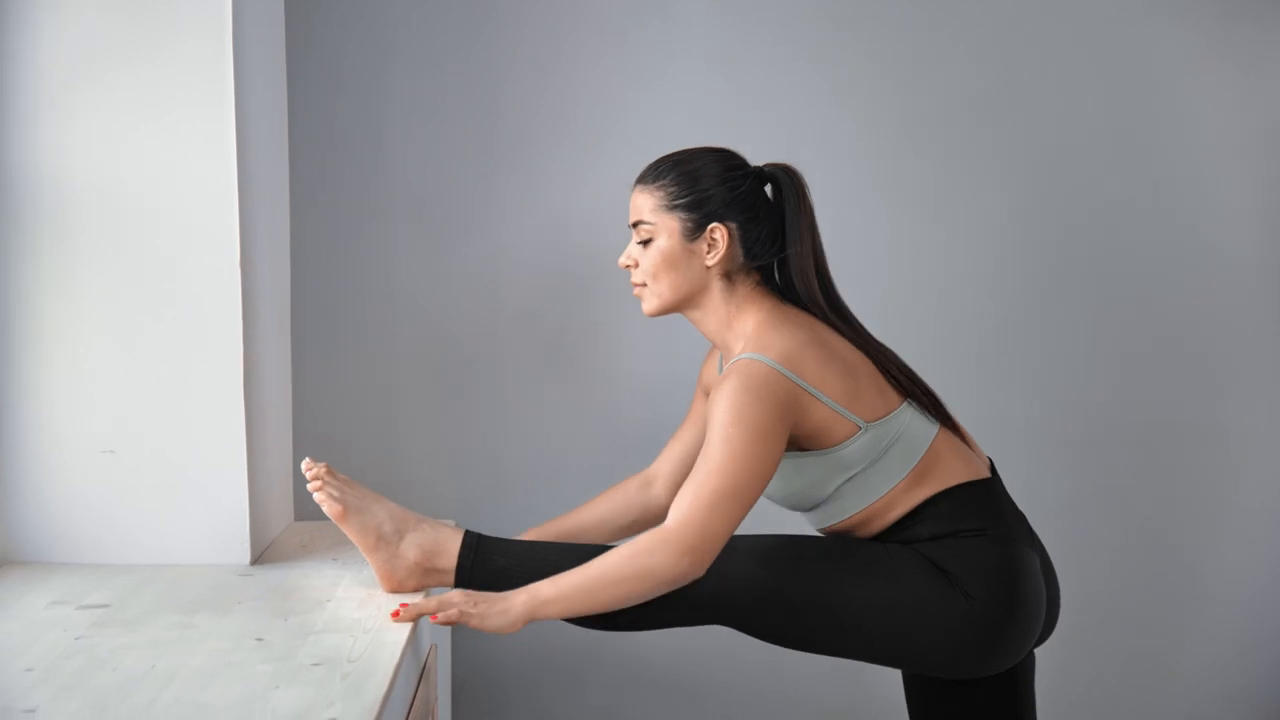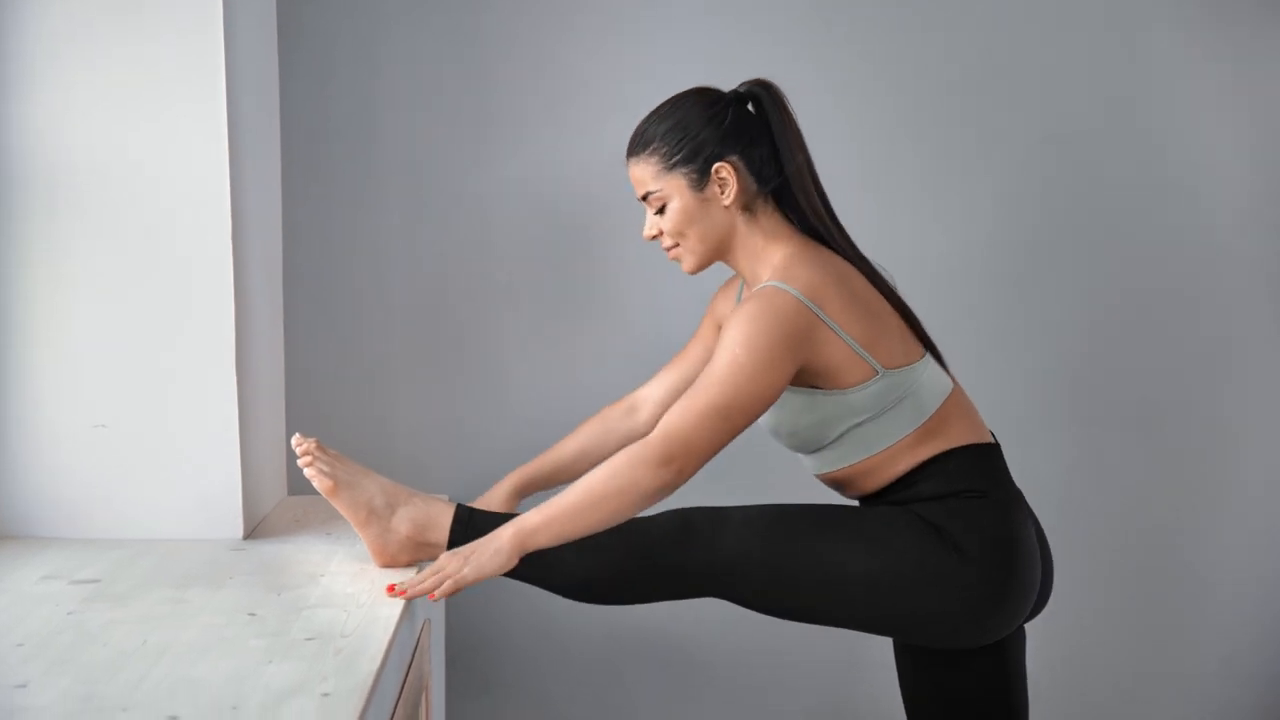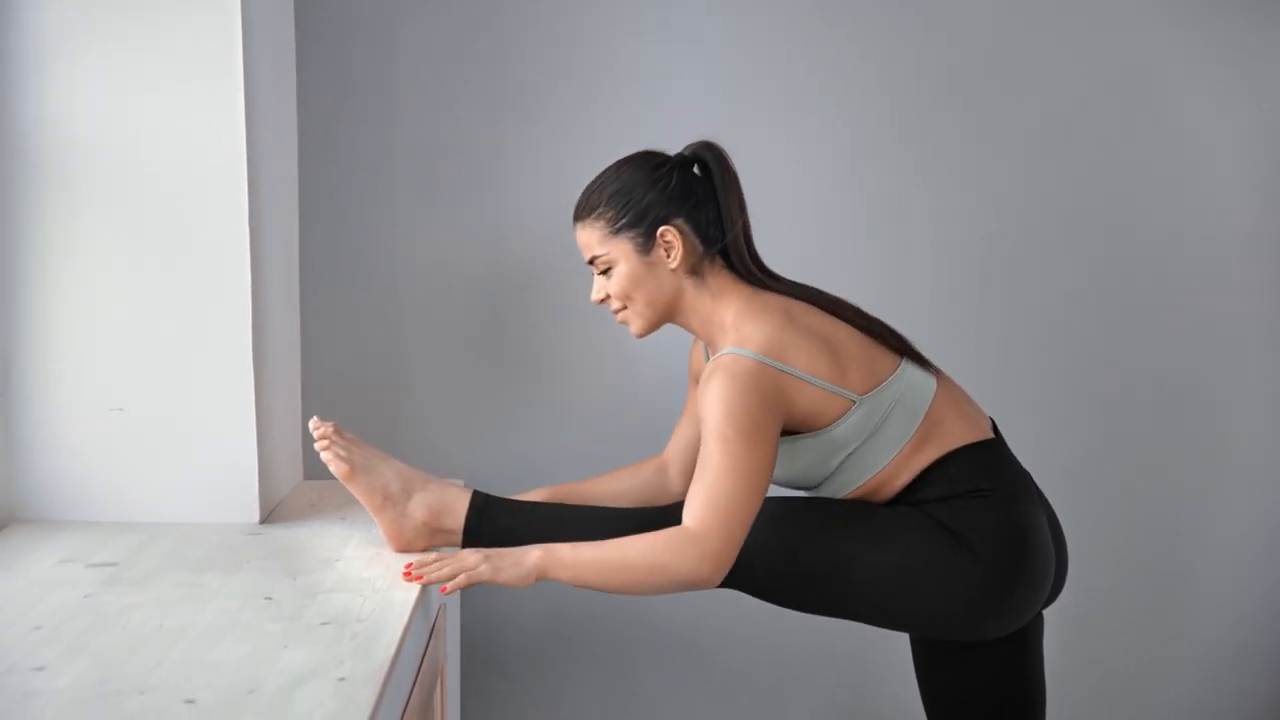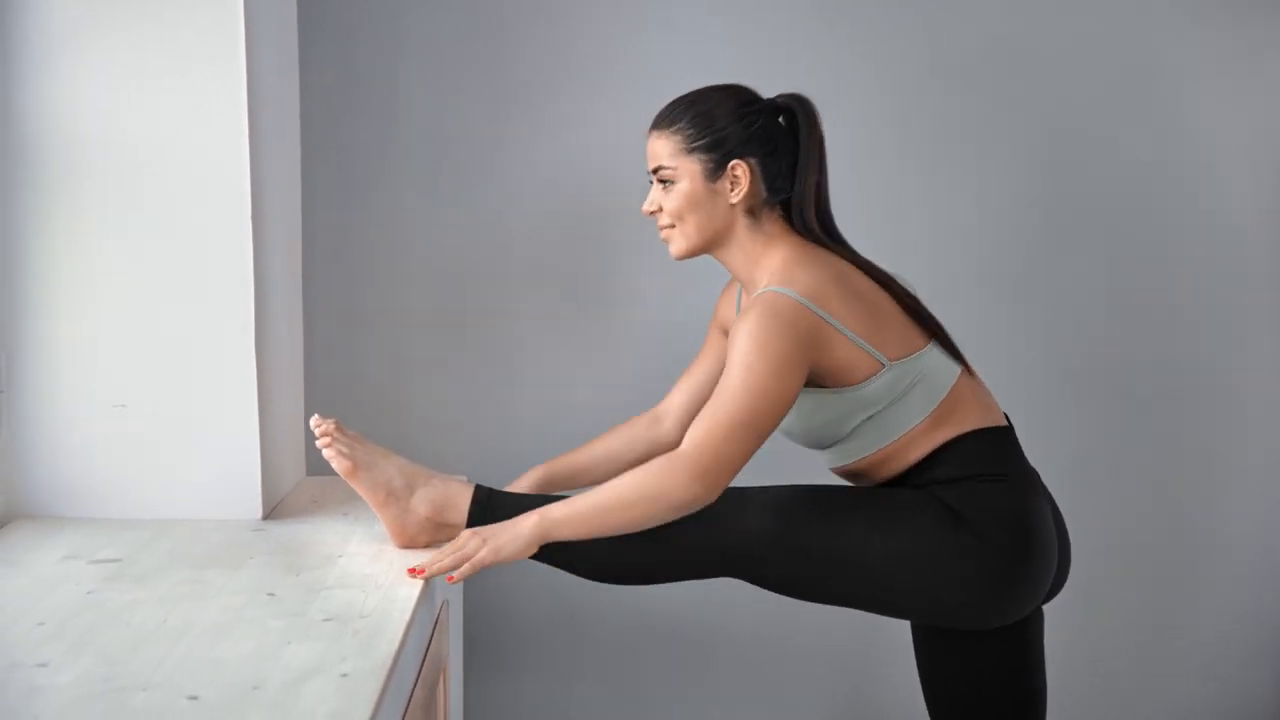
dt=0.7s
person 1, frame 1
left shoulder: (761, 370)
right shoulder: (742, 348)
left elbow: (680, 551)
right elbow: (658, 490)
left wrist: (514, 603)
right wrist: (519, 552)
left hip: (967, 585)
right hip: (981, 580)
left knee: (721, 580)
left ankle: (437, 555)
person 1, frame 2
left shoulder: (781, 304)
right shoulder: (753, 288)
left elbow: (662, 463)
right elbow: (642, 413)
left wrist: (508, 541)
right wrist: (512, 486)
left hip: (961, 548)
right hip: (966, 549)
left knee: (701, 549)
left ankle: (427, 529)
person 1, frame 3
left shoulder: (745, 364)
right shoulder: (731, 331)
left elbow: (702, 554)
right elbow: (674, 476)
left wrist: (532, 559)
right wrist: (532, 506)
left hip: (974, 547)
right hip: (988, 544)
left knee: (727, 539)
person 1, frame 4
left shoulder: (785, 306)
right shoulder: (753, 291)
left elbow: (693, 479)
right elbow: (664, 426)
left wrist: (532, 528)
right wrist: (532, 485)
left hip: (979, 529)
right hip: (983, 533)
left knee: (725, 532)
left ankle: (450, 509)
